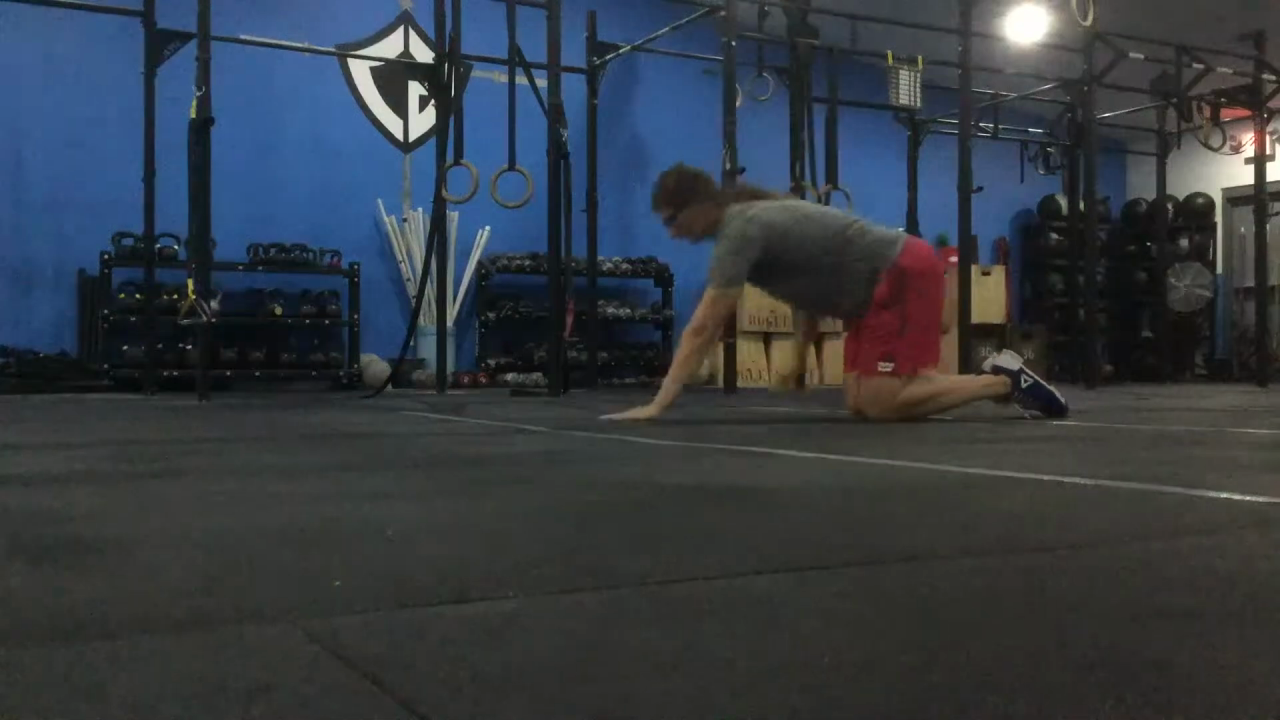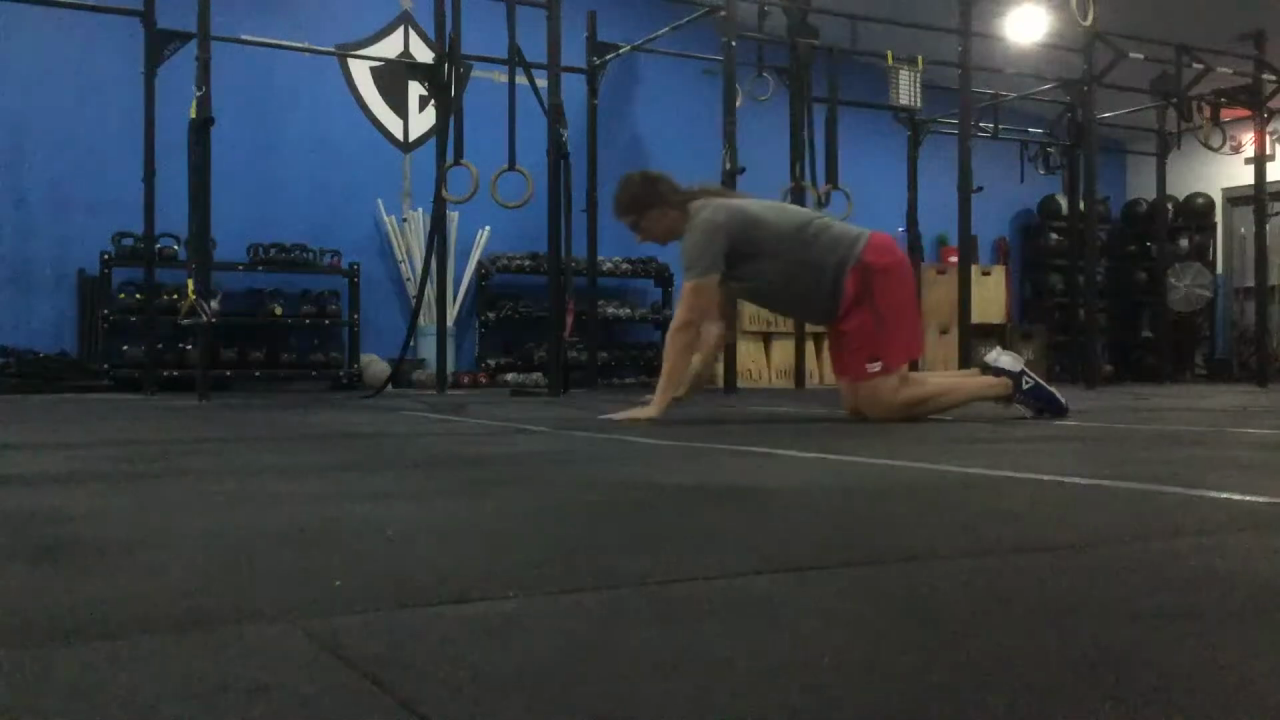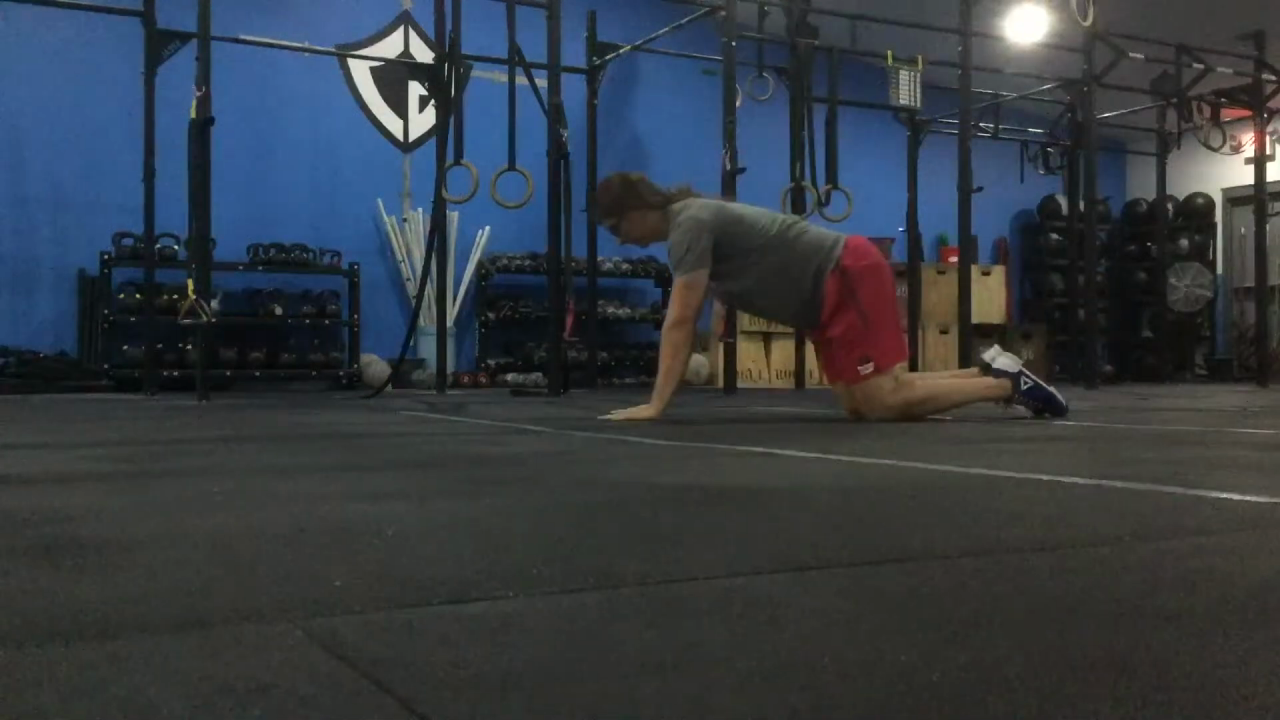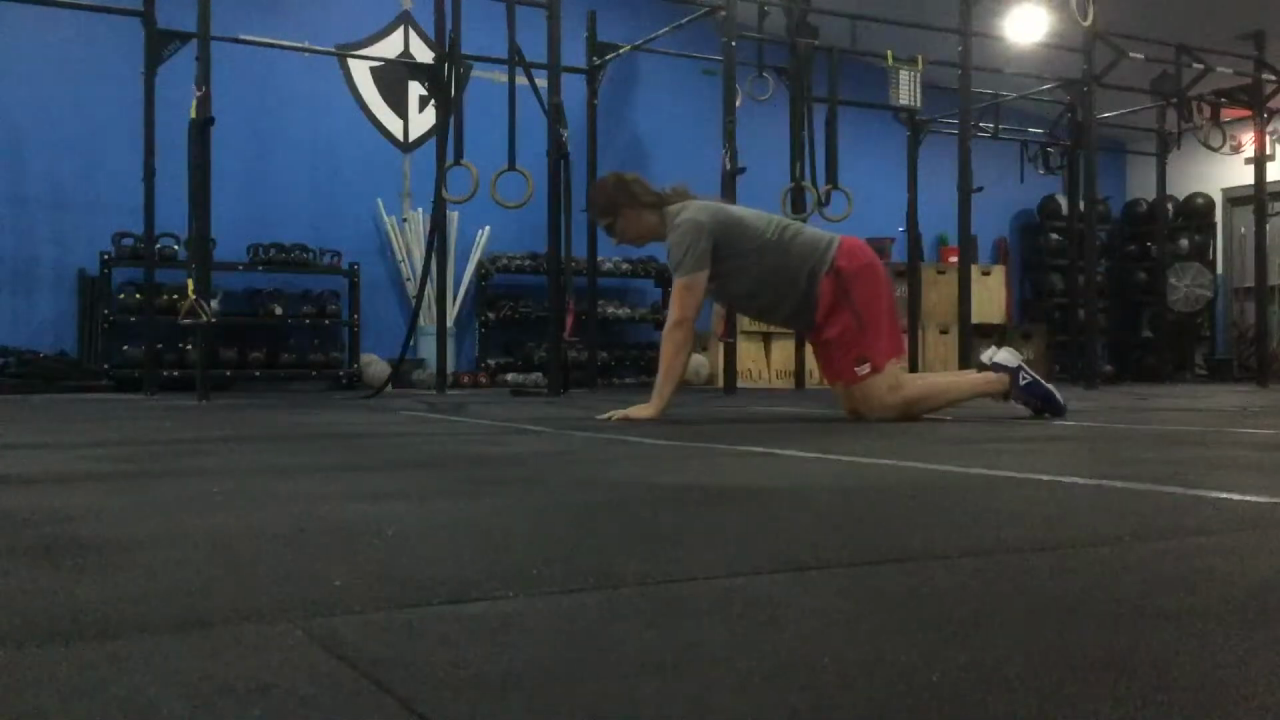
dt=0.3s
person 1, frame 1
left shoulder: (740, 233)
right shoulder: (753, 221)
left elbow: (703, 328)
right elbow: (811, 284)
left wrist: (657, 404)
right wrist: (799, 356)
left hip: (905, 274)
right hip: (890, 278)
left knee: (880, 404)
right knee: (860, 401)
left ankle: (1007, 382)
right ankle: (996, 376)
person 1, frame 2
left shoulder: (705, 226)
right shoulder: (718, 223)
left elbow: (686, 323)
right elbow: (715, 321)
left wrist: (658, 405)
right wrist: (684, 383)
left hip: (872, 271)
right hip: (858, 280)
left knee: (879, 403)
right knee: (859, 402)
left ankle: (1006, 383)
right ankle: (993, 374)
person 1, frame 3
left shoulder: (689, 225)
right shoulder: (693, 225)
left elbow: (680, 322)
right elbow: (694, 323)
left wrist: (656, 404)
right wrist: (661, 397)
left hip: (849, 274)
right hip: (833, 289)
left knee: (883, 401)
right knee: (860, 402)
left ankle: (1007, 384)
right ankle: (989, 372)
person 1, frame 4
left shoulder: (687, 226)
right shoulder: (689, 224)
left elbow: (681, 323)
right elbow: (699, 322)
left wrist: (655, 405)
right wrist: (661, 397)
left hip: (844, 275)
right hip: (831, 287)
left knee: (880, 402)
right knee: (861, 403)
left ankle: (1004, 378)
right ankle: (990, 373)
